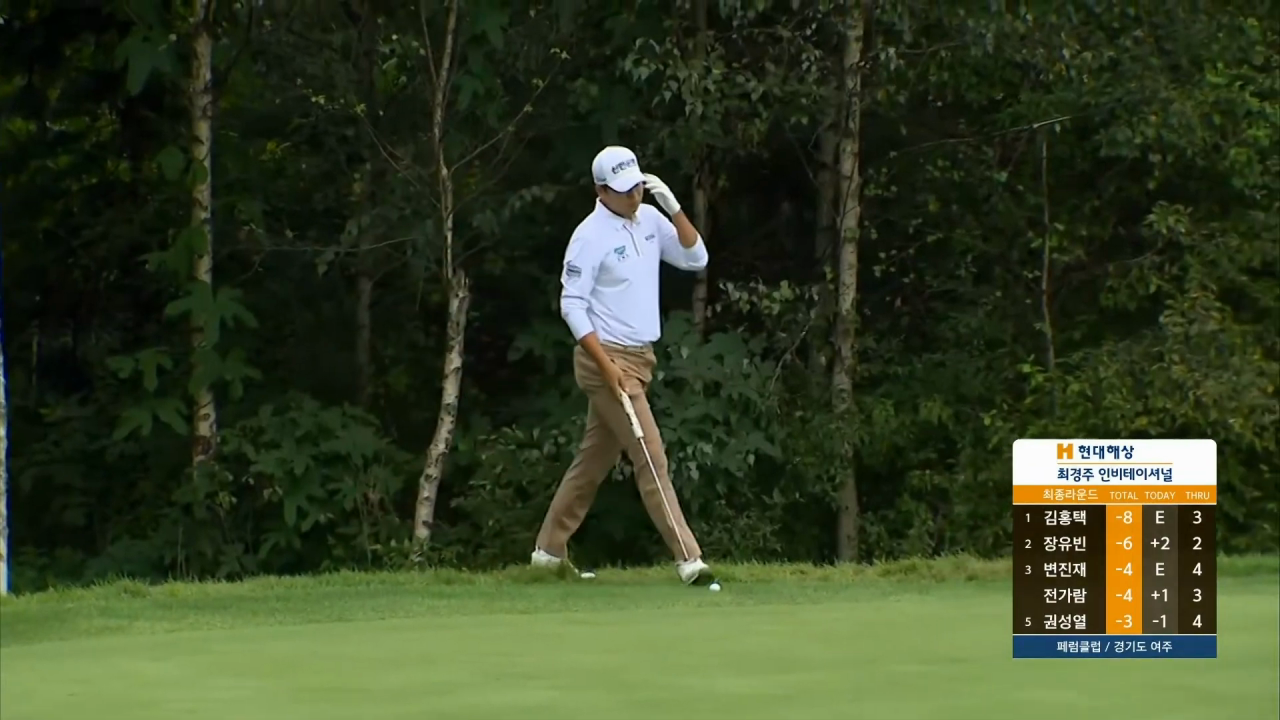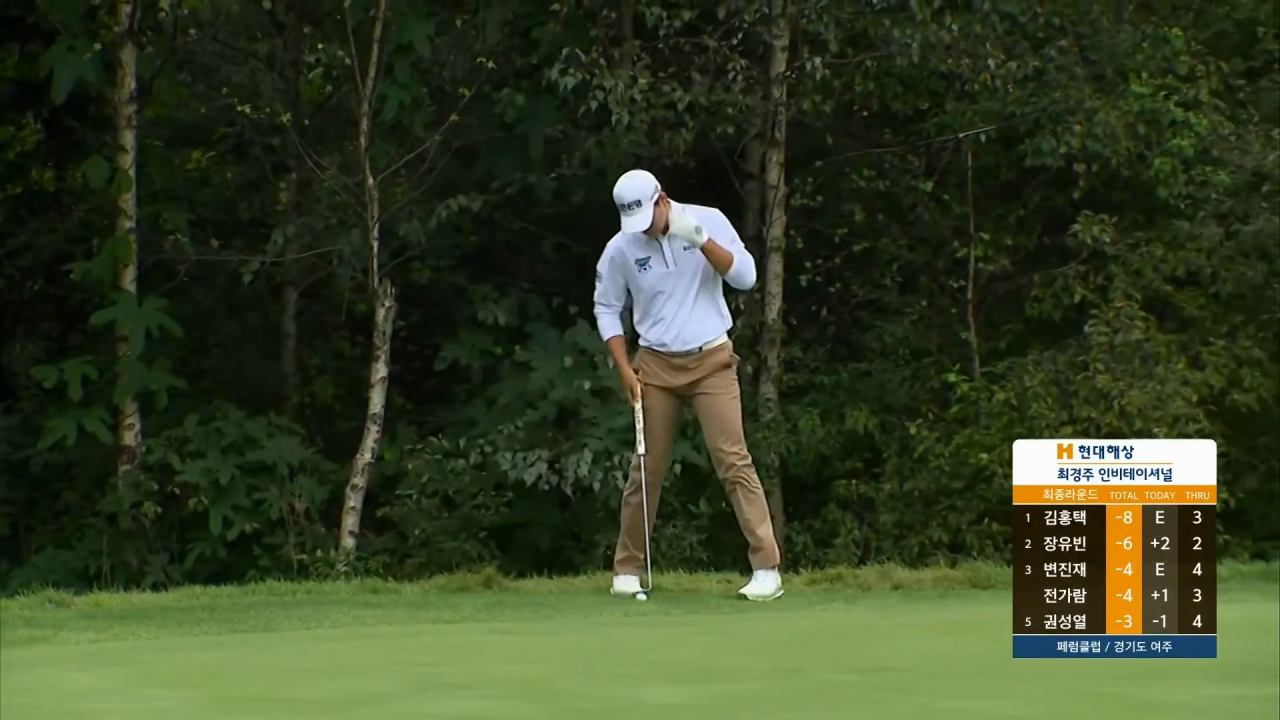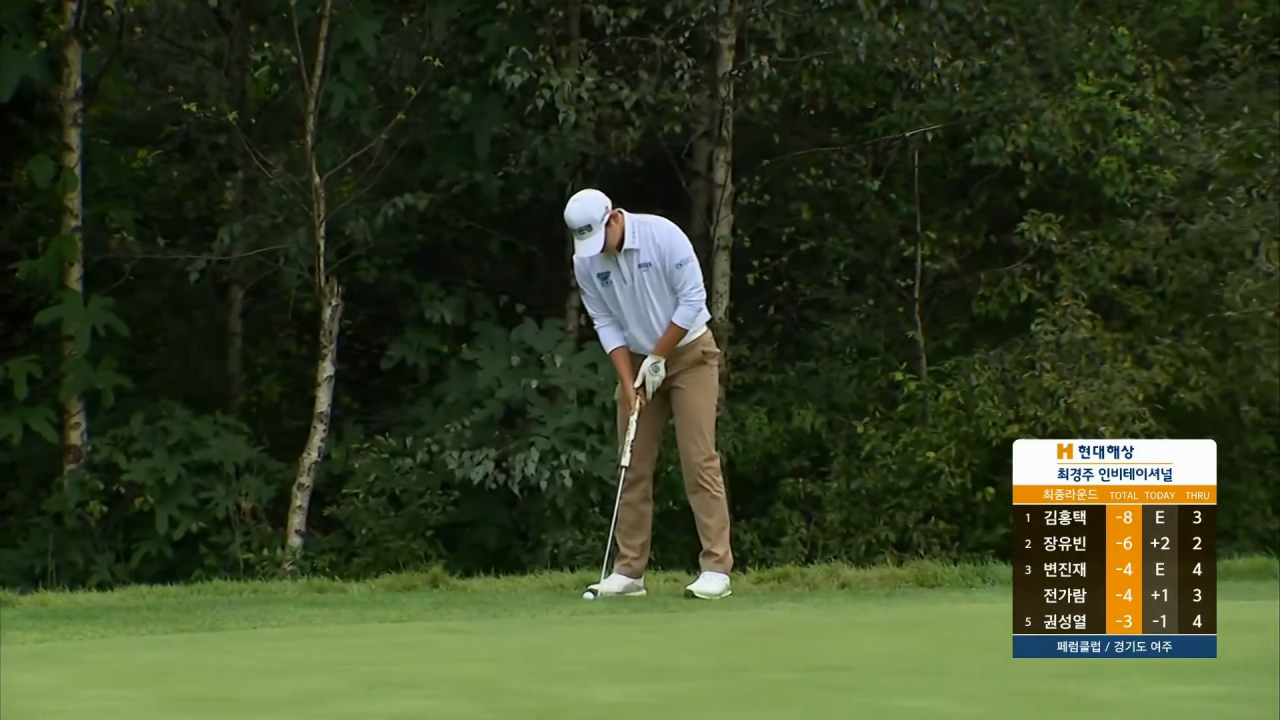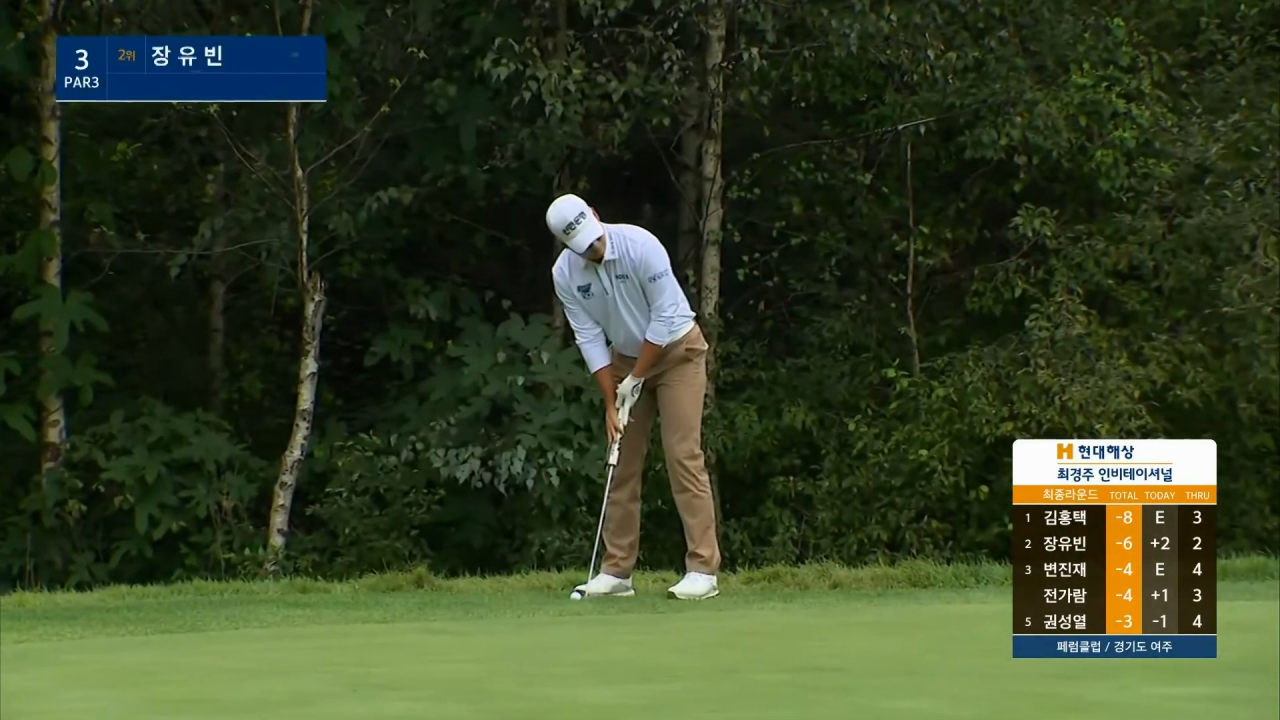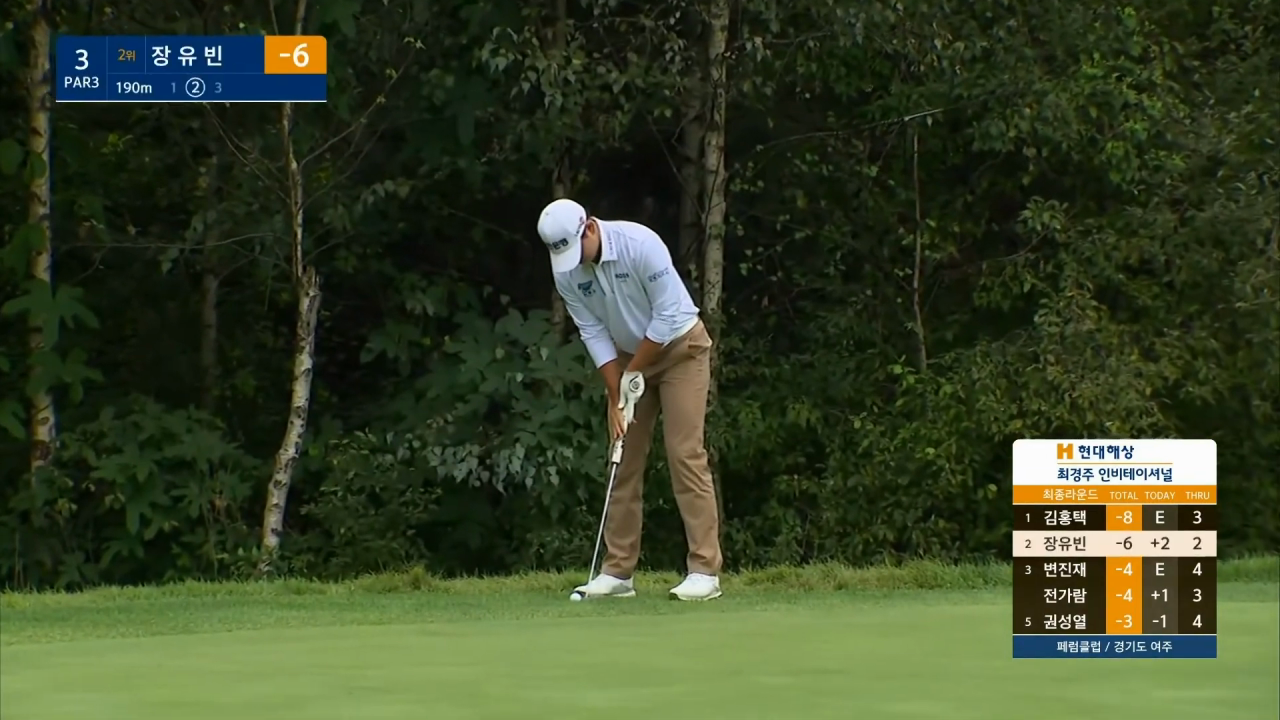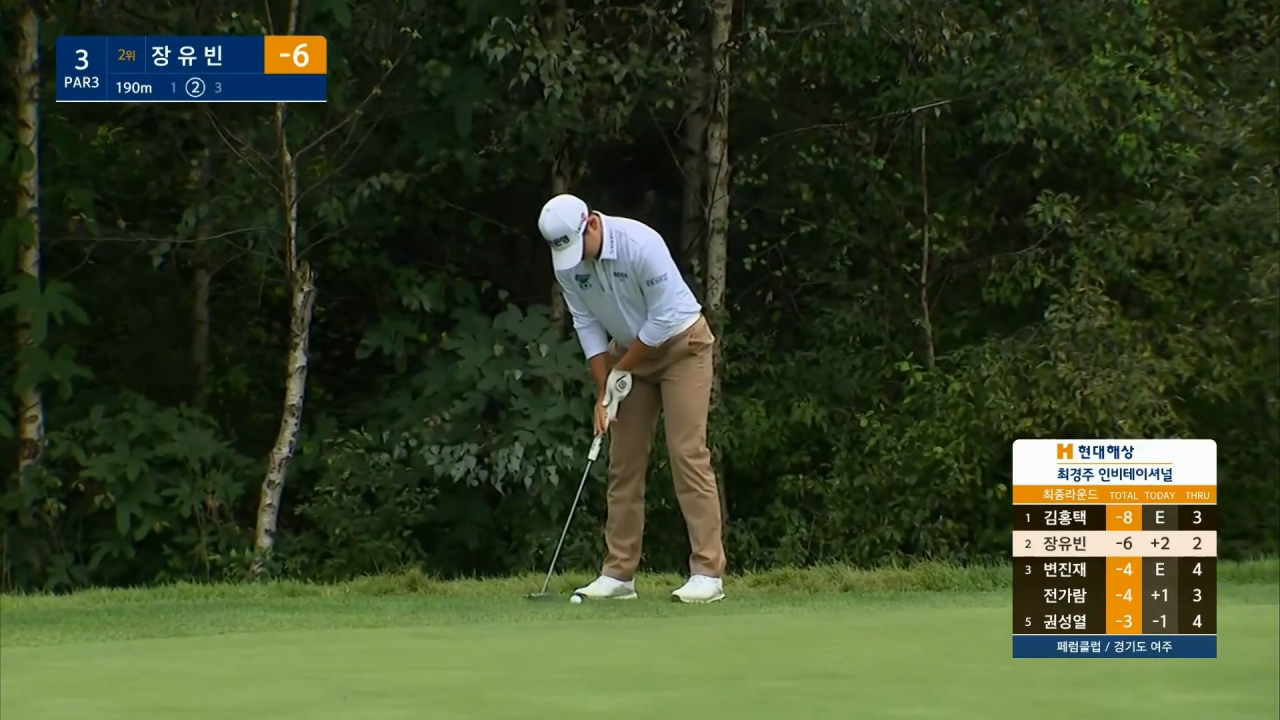
dt=0.7s
person 1, frame 1
left shoulder: (649, 218)
right shoulder: (590, 236)
left elbow: (696, 259)
right elbow: (572, 306)
left wrist: (674, 209)
right wrist: (606, 363)
left hip: (638, 357)
right hip: (607, 360)
left knee: (595, 460)
right knee: (650, 456)
left ankle: (549, 549)
right ankle: (687, 557)
person 1, frame 2
left shoulder: (707, 221)
right shoulder: (620, 248)
left elbow: (745, 275)
right elbow: (607, 309)
left wrist: (701, 241)
right wrist: (623, 367)
left hip: (712, 362)
right hip: (655, 365)
left knee: (732, 460)
right knee: (646, 468)
left ankle: (766, 567)
right ankle: (628, 568)
person 1, frame 3
left shoulder: (663, 235)
right shoulder: (585, 262)
left elbow: (693, 300)
right elbow: (606, 324)
left wrist: (658, 357)
right wrist: (627, 380)
left hip: (689, 355)
right hip: (637, 363)
left knee: (699, 458)
right knee: (634, 466)
left ankle: (716, 569)
right ankle: (629, 570)
person 1, frame 4
left shoulder: (640, 245)
right shoulder: (564, 274)
left elbow: (665, 317)
right elbow: (589, 338)
left wrist: (636, 378)
right wrist: (611, 402)
left hip: (676, 351)
right hip: (625, 358)
left knee: (682, 455)
right knee: (622, 463)
left ankle: (702, 569)
right ankle: (616, 571)
person 1, frame 5
left shoulder: (640, 244)
right shoulder: (564, 272)
left elbow: (668, 316)
right elbow: (594, 333)
left wrist: (634, 373)
right wrist: (615, 397)
left hip: (680, 347)
right hip: (628, 355)
left knee: (685, 454)
right knee: (624, 460)
left ankle: (704, 570)
right ankle: (618, 571)
person 1, frame 6
left shoulder: (641, 244)
right shoulder: (565, 261)
left elbow: (664, 319)
right elbow: (587, 324)
left wrist: (620, 371)
right wrist: (603, 390)
left hip: (681, 345)
right hip: (630, 350)
left knee: (687, 453)
right knee: (624, 460)
left ankle: (707, 572)
right ankle: (619, 573)
